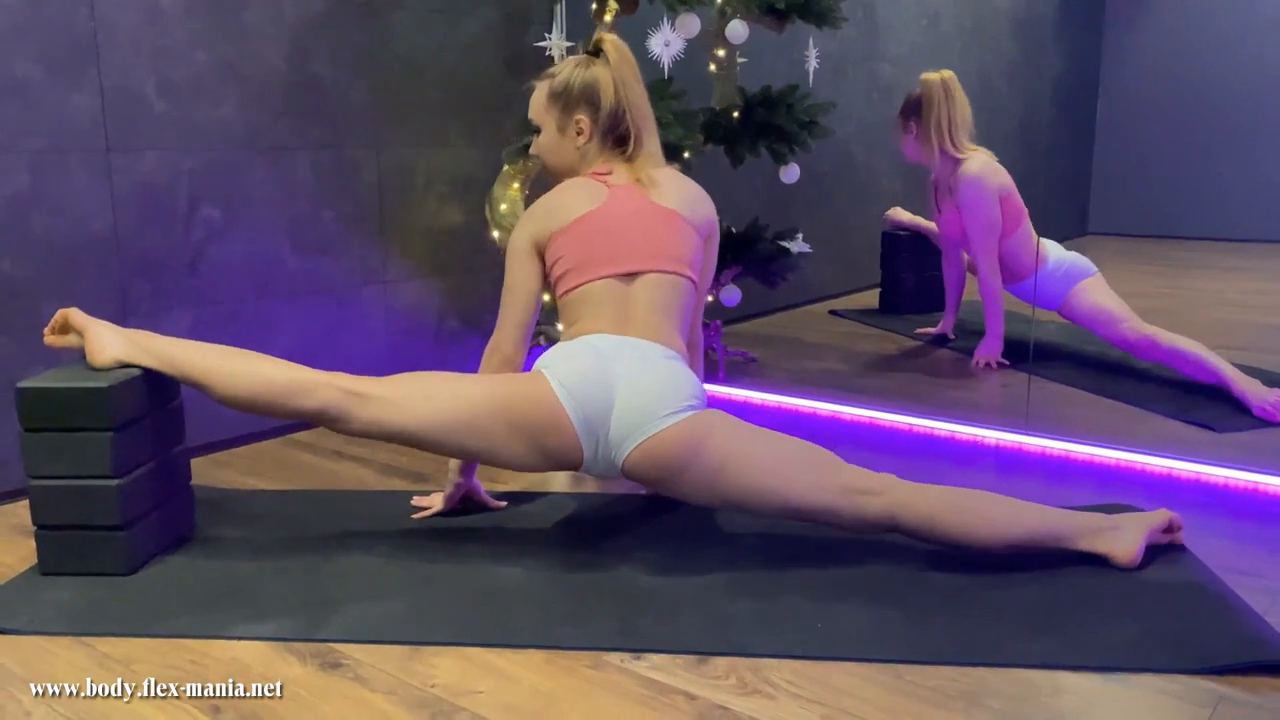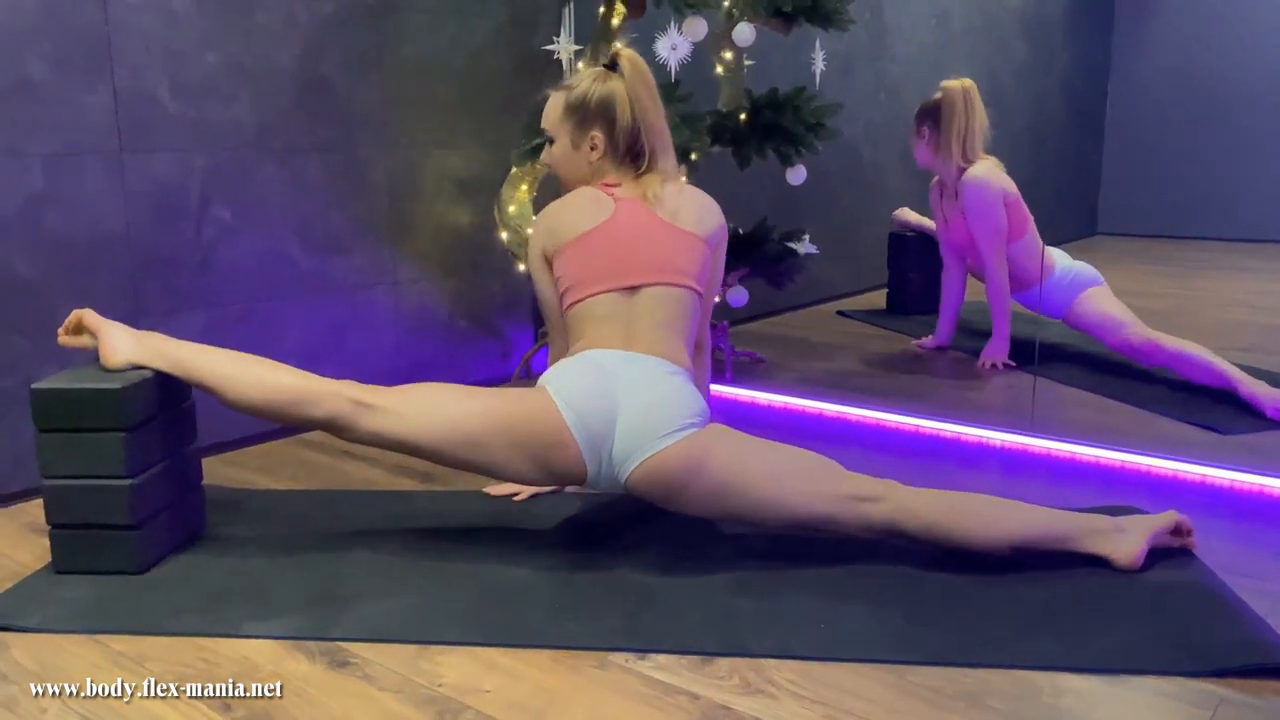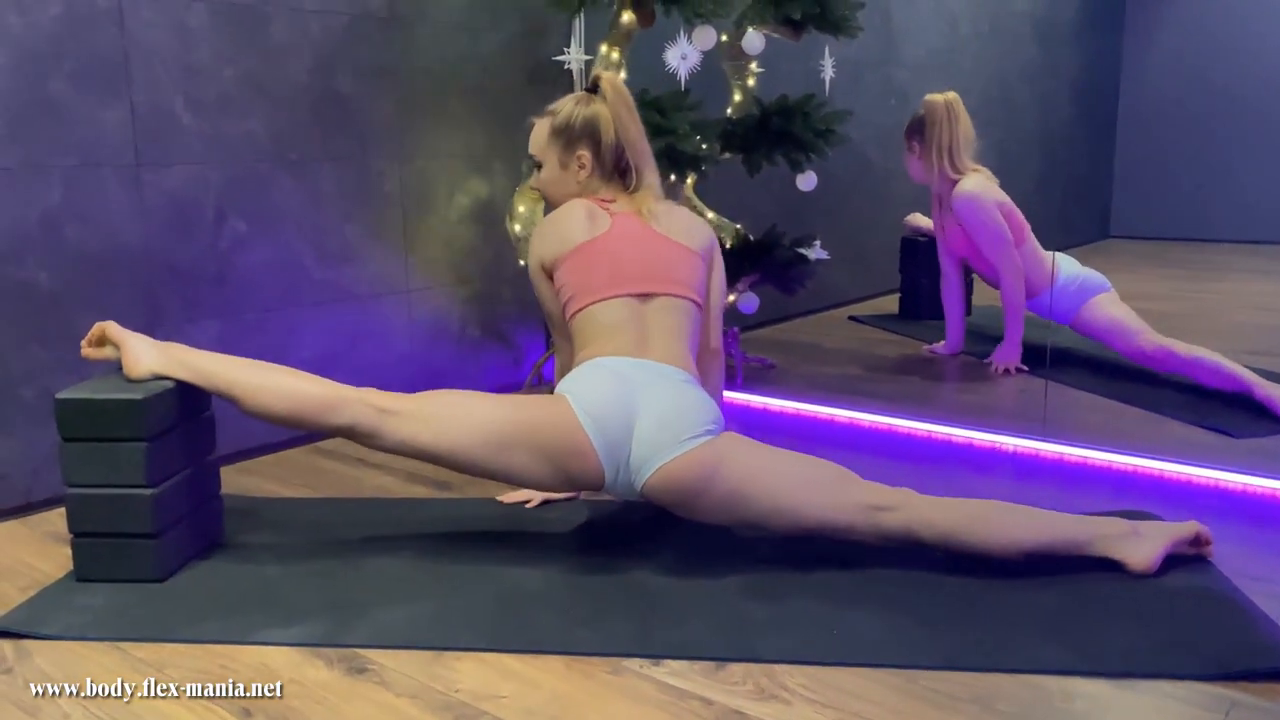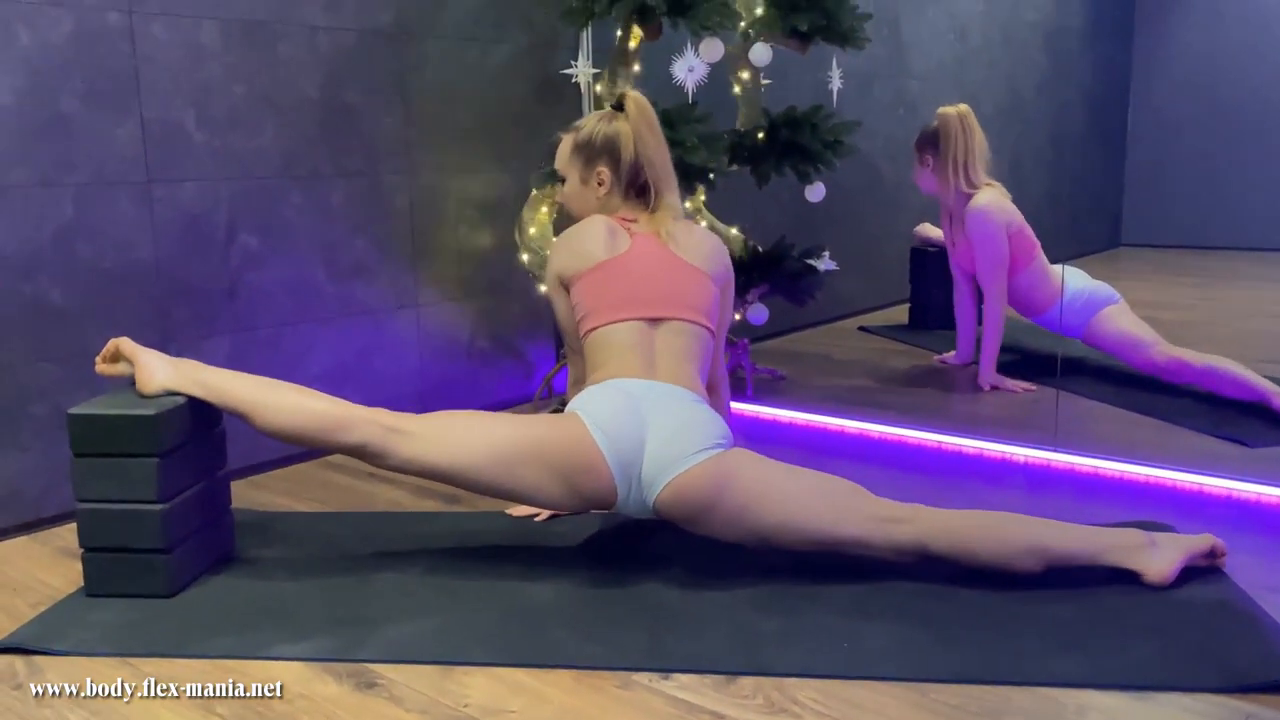
dt=0.4s
person 1, frame 1
left shoulder: (543, 211)
right shoulder: (692, 197)
left elbow: (505, 352)
left wrist: (463, 473)
right wrist: (687, 460)
left hip: (570, 394)
right hip: (659, 407)
left knee: (340, 398)
right knee: (873, 498)
left ankle: (124, 345)
person 1, frame 2
left shoulder: (555, 219)
right shoulder: (703, 208)
left wrist: (548, 468)
right wrist: (686, 455)
left hip: (574, 407)
right hip: (663, 423)
left knee: (346, 406)
right knee: (877, 505)
left ankle: (135, 346)
person 1, frame 3
left shoulder: (554, 232)
right shoulder: (696, 228)
left wrist: (562, 475)
right wrist: (695, 465)
left hip: (592, 415)
right hip: (680, 429)
left knee: (367, 412)
right knee: (891, 513)
left ankle: (161, 358)
person 1, frame 4
left shoulder: (569, 246)
right shoulder: (711, 246)
left wrist: (575, 486)
right wrist: (708, 466)
left hip: (602, 435)
right hip: (688, 447)
left knee: (375, 430)
right knee: (901, 527)
left ankle: (170, 372)
person 2, frame 1
left shoulder: (975, 176)
right shoulder: (939, 181)
left elbow: (987, 264)
right elbow: (954, 251)
left wrist: (993, 338)
right wrist: (949, 318)
left hip: (1058, 276)
right hip: (1025, 275)
left knee: (1136, 336)
left ankle: (1243, 385)
right ankle: (913, 222)
person 2, frame 2
left shoulder: (978, 182)
right shoulder: (940, 188)
left elbow: (996, 268)
right elbow: (954, 262)
left wrist: (1000, 340)
right wrist: (943, 333)
left hip: (1063, 285)
right hip: (1030, 282)
left knee: (1141, 343)
person 2, frame 3
left shoulder: (968, 196)
right shoulder: (941, 196)
left elbow: (1012, 270)
right elbow: (950, 270)
left wrist: (1011, 344)
right wrist: (953, 340)
left hip: (1068, 290)
right hip: (1044, 280)
left knee: (1154, 350)
person 2, frame 4
left shoulder: (983, 211)
right shoulder: (950, 209)
left elbow: (995, 296)
right elbow: (963, 284)
left wrist: (988, 371)
right wrist: (964, 352)
left hip: (1078, 303)
right hip: (1054, 289)
left knee: (1168, 361)
